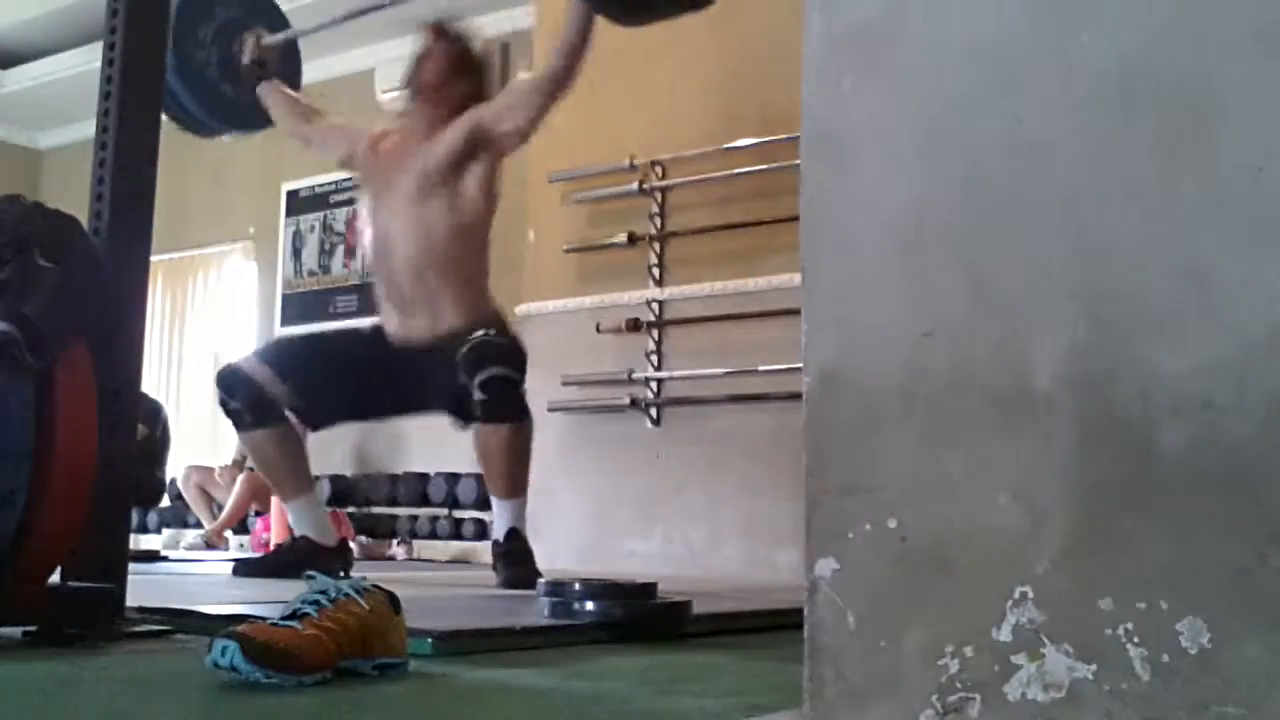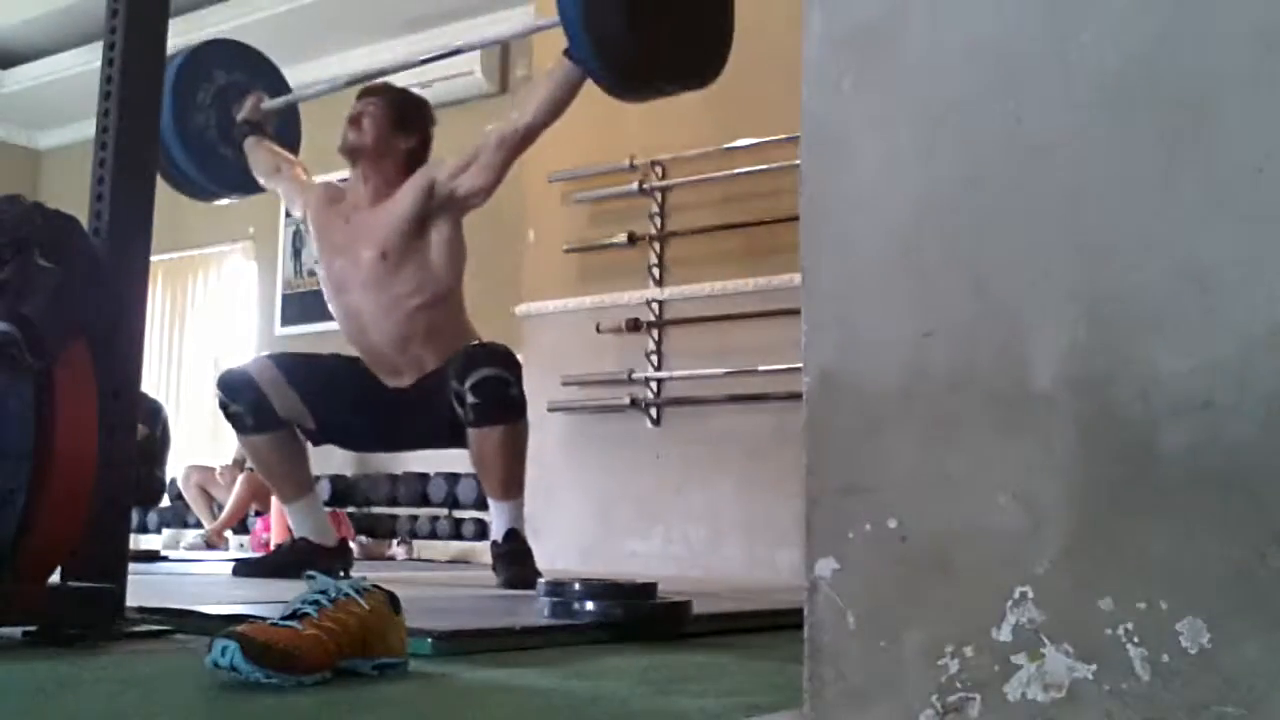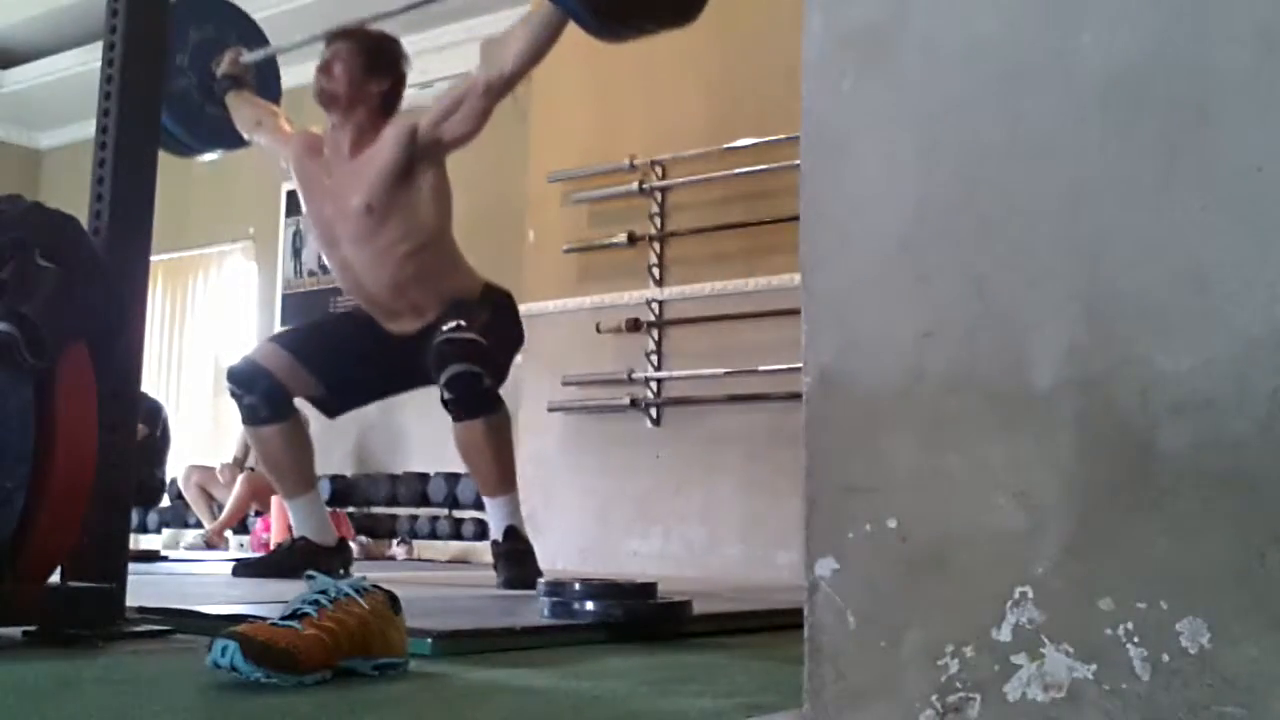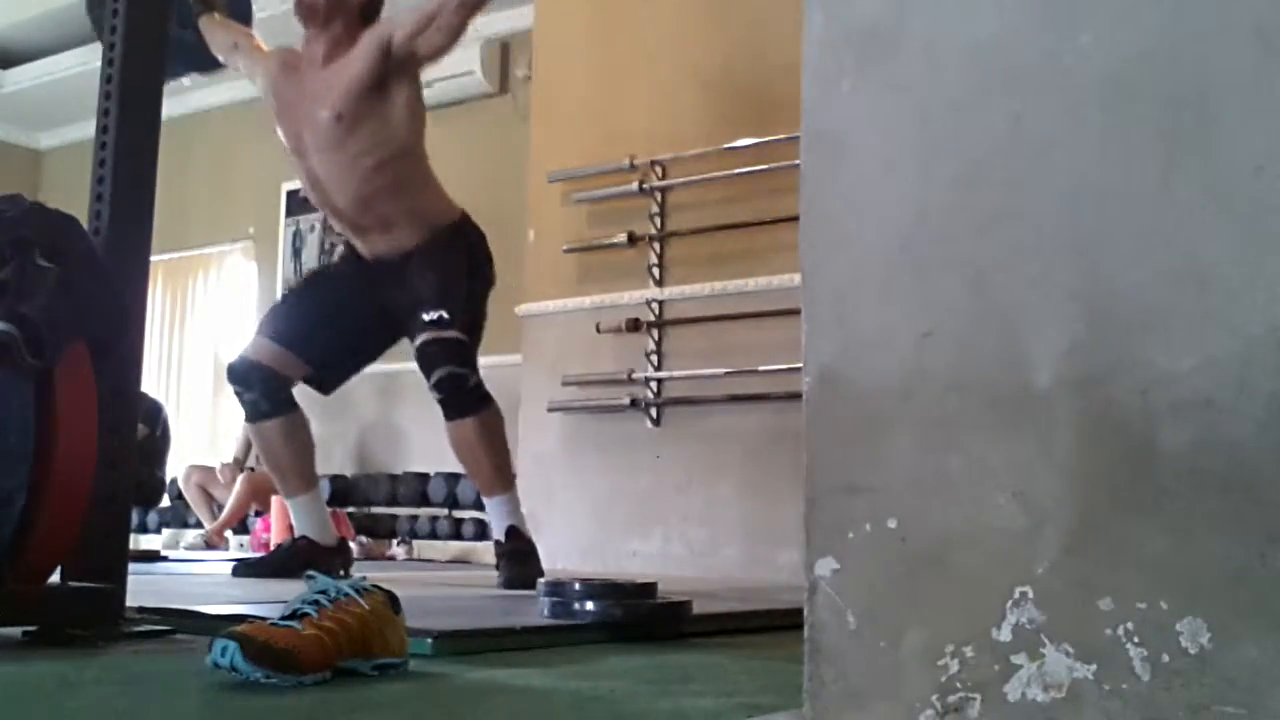
dt=0.4s
person 1, frame 1
left shoulder: (475, 133)
right shoulder: (373, 146)
left elbow: (558, 67)
right elbow: (305, 120)
right wrist: (261, 73)
left hip: (457, 339)
right hip: (392, 347)
left knee: (492, 369)
right knee: (242, 382)
left ankle: (508, 537)
right ankle: (316, 539)
person 1, frame 2
left shoulder: (430, 196)
right shoulder: (322, 206)
left elbow: (517, 129)
right elbow: (275, 170)
left wrist: (581, 53)
right wrist: (250, 130)
left hip: (457, 390)
right hip: (381, 394)
left knee: (486, 372)
right knee: (243, 389)
left ankle: (508, 541)
right ankle: (318, 542)
person 1, frame 3
left shoulder: (410, 142)
right shoulder: (304, 154)
left elbow: (496, 74)
right elbow: (258, 121)
left hip: (469, 318)
right hip: (385, 329)
left knee: (459, 369)
right knee: (256, 378)
left ankle: (510, 540)
right ankle: (317, 540)
person 1, frame 4
right shoulder: (281, 72)
left hip: (439, 250)
right hip: (365, 263)
left knee: (446, 365)
right knee: (256, 371)
left ankle: (511, 538)
right ankle: (317, 539)
